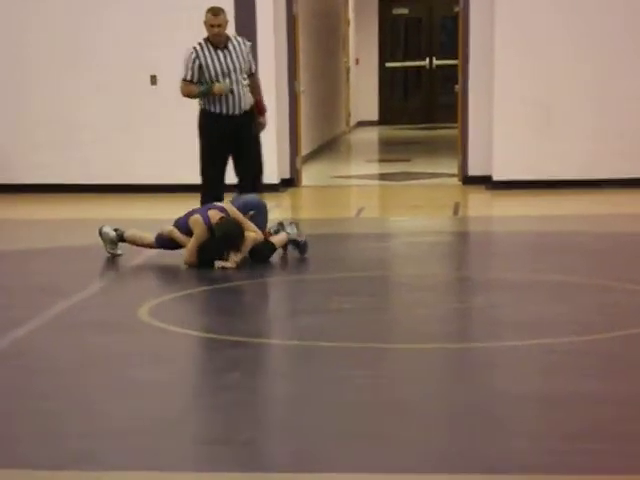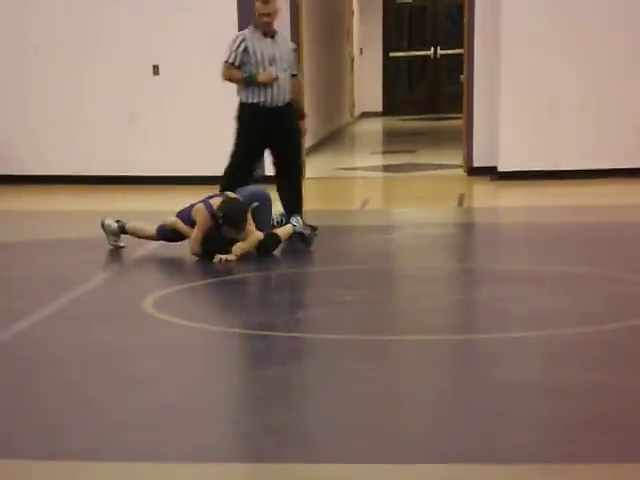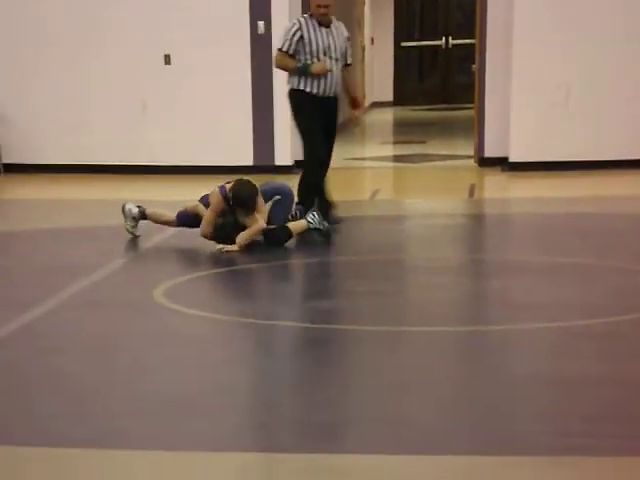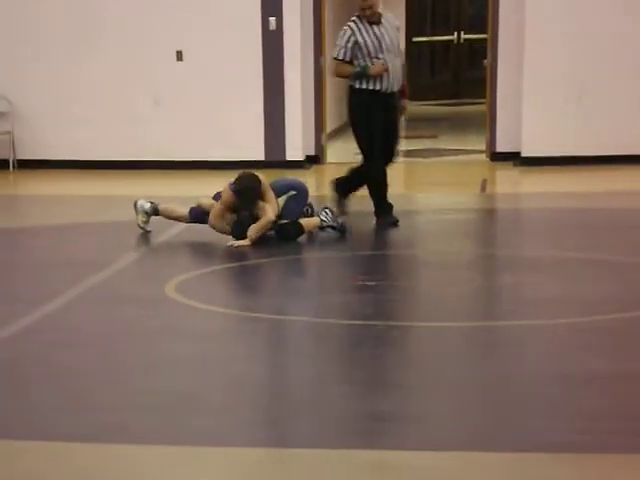
dt=0.4s
person 1, frame 1
left shoulder: (242, 45)
right shoulder: (198, 52)
left elbow: (252, 78)
right elbow: (185, 88)
left wrist: (261, 110)
right wrist: (210, 90)
left hip: (244, 118)
right hip: (214, 121)
left knee: (253, 171)
right knee: (213, 177)
person 1, frame 2
left shoulder: (286, 41)
right shoulder: (244, 39)
left elbow: (293, 79)
right elbow: (228, 73)
left wrist: (300, 114)
right wrist: (254, 78)
left hip: (283, 111)
right hip: (254, 112)
left knee: (291, 165)
right knee: (242, 164)
left ankle: (294, 217)
person 1, frame 3
left shoulder: (341, 30)
right shoulder: (299, 27)
left elbow: (346, 69)
right elbow: (280, 60)
left wrist: (355, 103)
right wrist: (307, 68)
left hip: (329, 101)
right hip: (305, 98)
left knee: (322, 156)
right knee: (316, 152)
left ankle: (303, 207)
right ankle: (324, 205)
person 1, frame 4
left shoulder: (391, 22)
right shoulder: (351, 31)
right elbow: (338, 69)
left wrist: (402, 94)
right wrist: (367, 70)
left hip: (389, 97)
right hip: (365, 99)
left knee: (387, 153)
right knee: (374, 154)
left ankle: (344, 185)
right ankle: (383, 210)
person 2, frame 1
left shoulder: (230, 213)
right shoulder: (202, 228)
left elbow: (255, 234)
right elbow: (188, 259)
left wrist: (236, 258)
right hip: (186, 225)
right knee: (155, 242)
left ankle: (287, 234)
right ankle: (116, 235)
person 2, frame 2
left shoulder: (236, 202)
right shoulder: (205, 216)
left elbow: (254, 235)
right elbow: (195, 250)
left wrist: (235, 253)
left knee: (265, 247)
right knee: (157, 234)
left ankle: (293, 226)
right ankle: (118, 227)
person 2, frame 3
left shoulder: (252, 192)
right shoulder: (218, 199)
left elbow: (260, 223)
right elbow: (205, 231)
left wrist: (238, 243)
right hip: (216, 206)
left knee: (273, 237)
right knee: (177, 220)
left ankle: (309, 221)
right ankle: (137, 212)
person 2, frame 4
left shoulder: (261, 184)
right shoulder: (229, 195)
left elbow: (270, 216)
right elbow: (212, 220)
left wrist: (249, 239)
right wrist: (235, 225)
left knee: (284, 232)
right knee: (191, 216)
left ankle: (322, 218)
right ankle: (150, 208)
